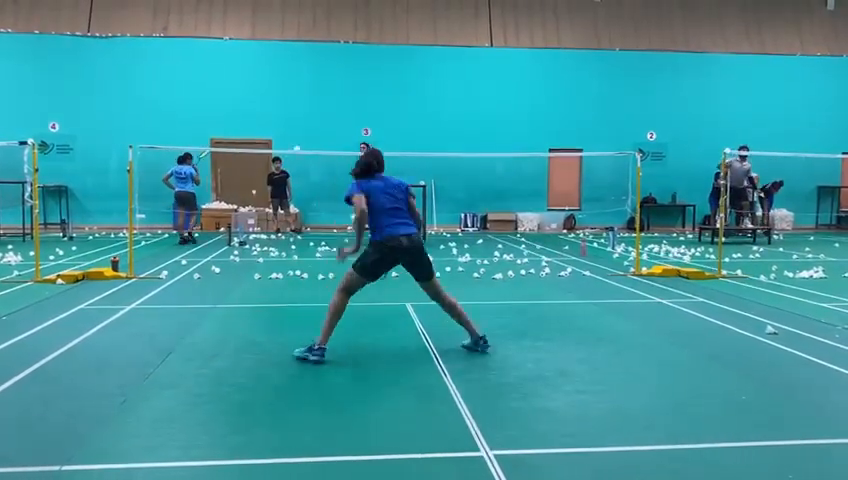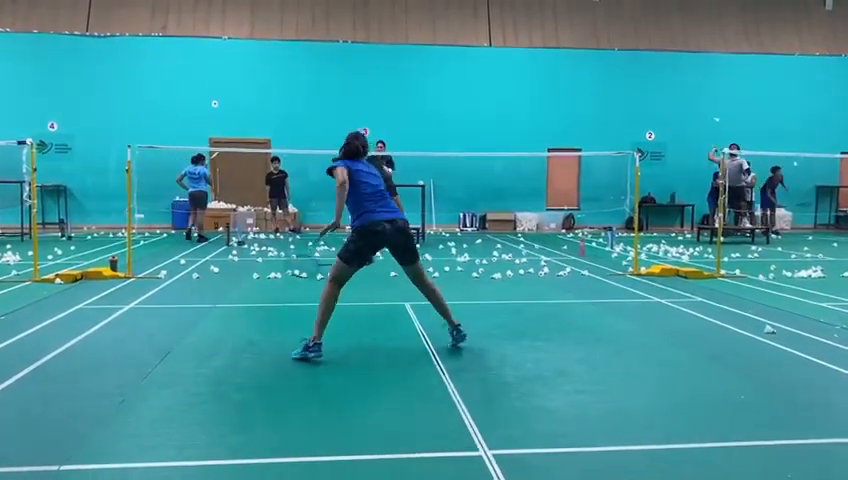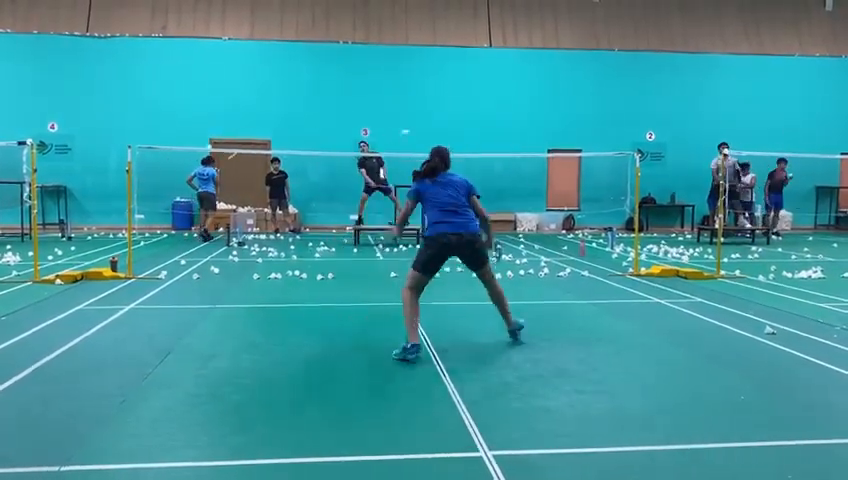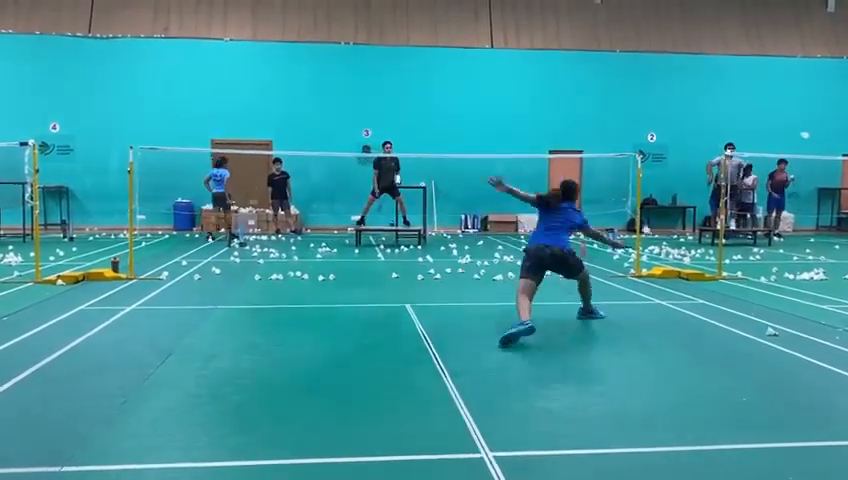
dt=0.5s
person 1, frame 1
left shoulder: (359, 185)
right shoulder: (399, 183)
left elbow: (362, 212)
right elbow: (418, 217)
left wrist: (356, 246)
left hip: (388, 244)
right hip: (413, 242)
left knee: (344, 289)
right knee: (437, 293)
left ankle: (319, 347)
right ankle: (477, 337)
person 1, frame 2
left shoulder: (341, 165)
right shoulder: (373, 170)
left elbow: (342, 182)
left wrist: (337, 218)
right wrist: (370, 251)
left hip: (369, 228)
right hip: (398, 225)
left knee: (334, 281)
right knee: (422, 280)
left ankle: (315, 343)
right ankle: (454, 328)
person 1, frame 3
left shoulder: (422, 183)
right shoulder: (463, 182)
left elbow: (403, 217)
right elbow: (482, 215)
left wrist: (398, 230)
right wrist: (489, 238)
left hip: (440, 240)
right hip: (469, 237)
left knee: (410, 290)
right knee: (490, 282)
left ankle: (412, 345)
right ankle: (512, 326)
person 1, frame 4
left shoulder: (547, 203)
right shoulder: (577, 215)
left elbow: (526, 197)
right elbow: (595, 234)
right wrist: (613, 243)
left hip: (535, 251)
right hip: (560, 252)
left knee: (523, 295)
right knee: (583, 276)
left ankle: (525, 322)
right ankle: (587, 309)
